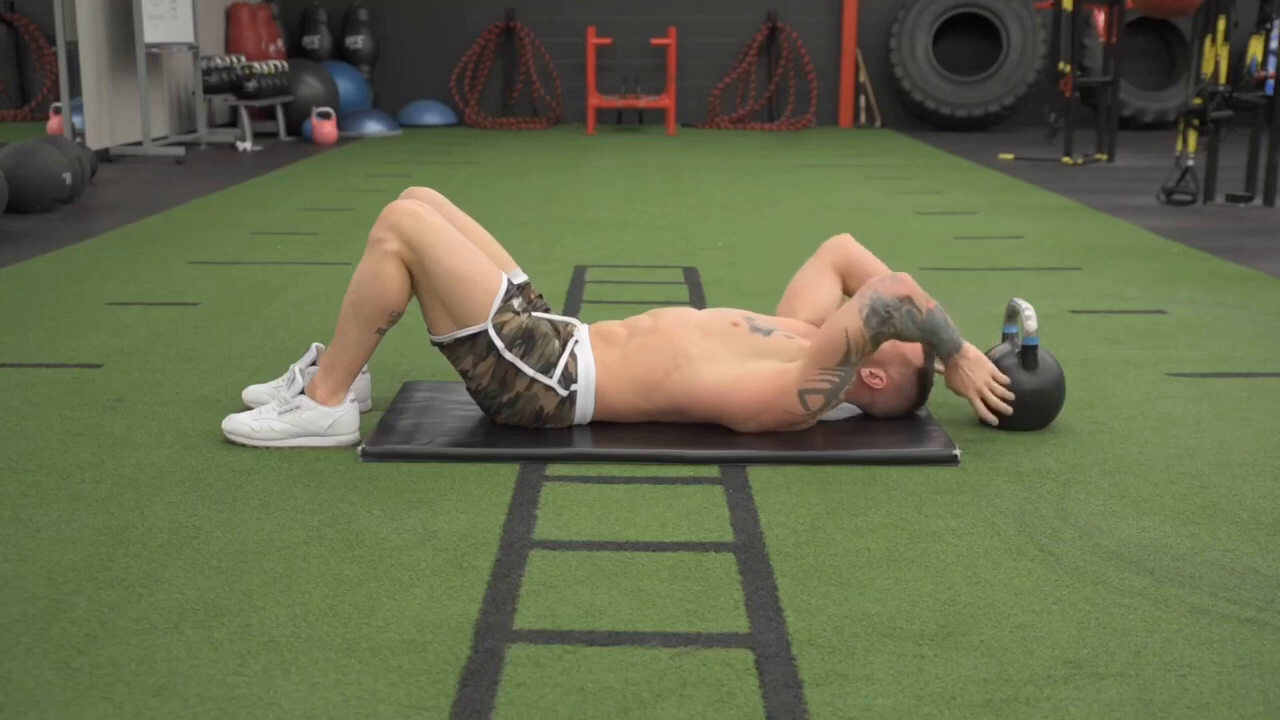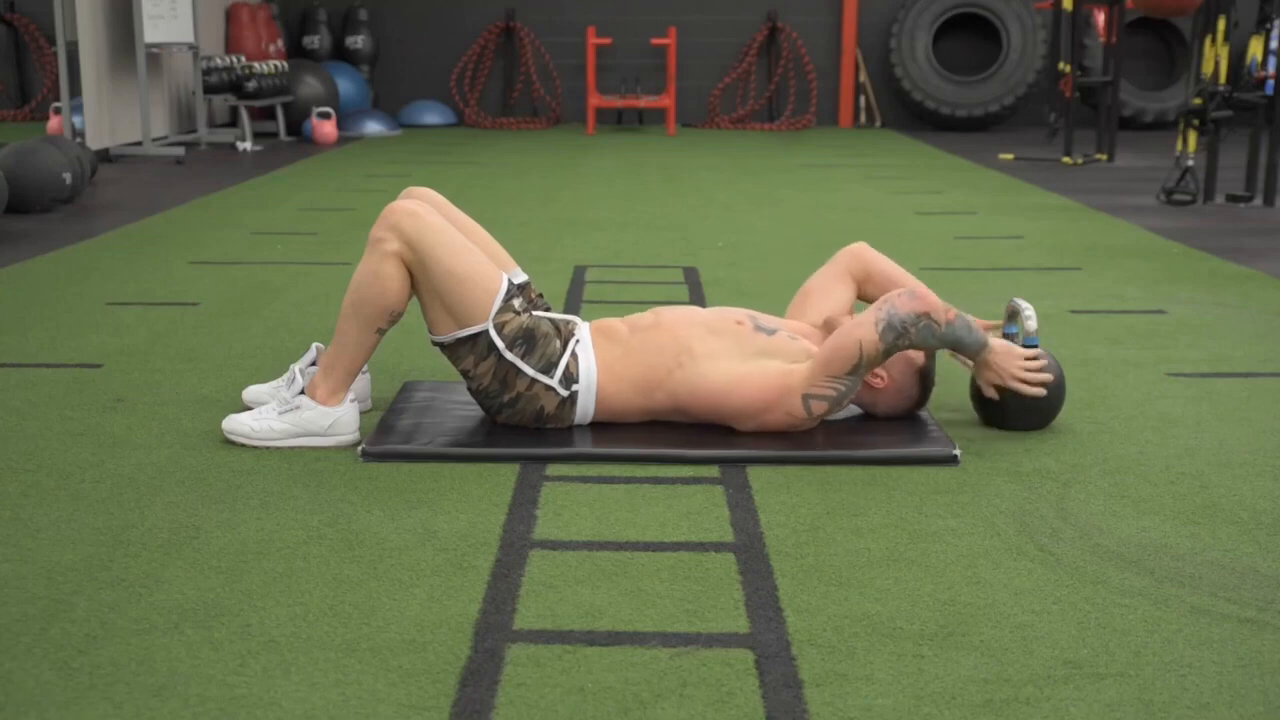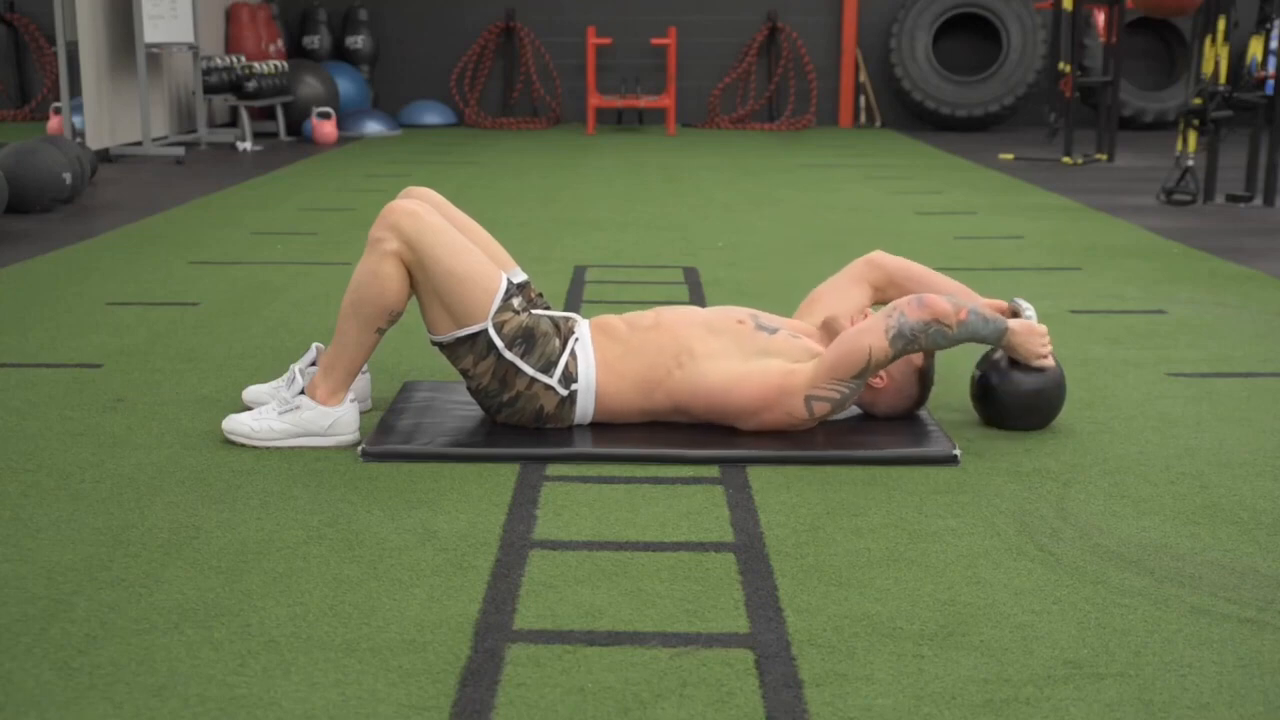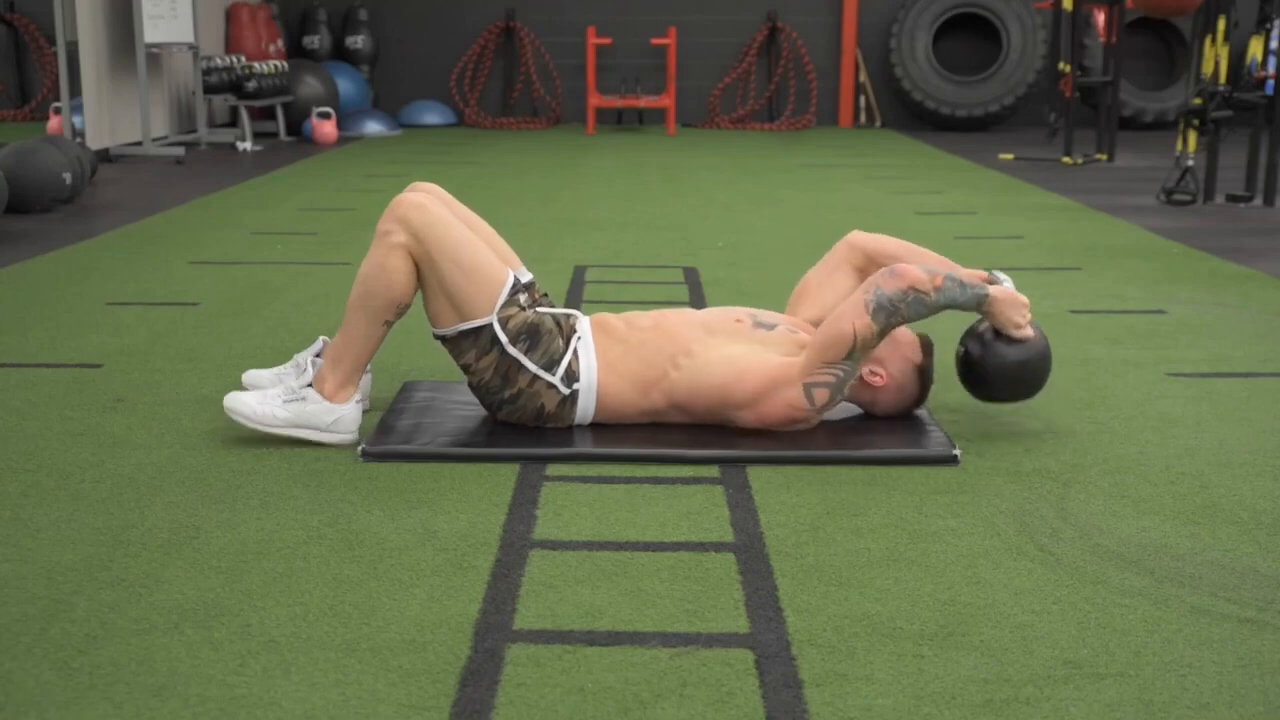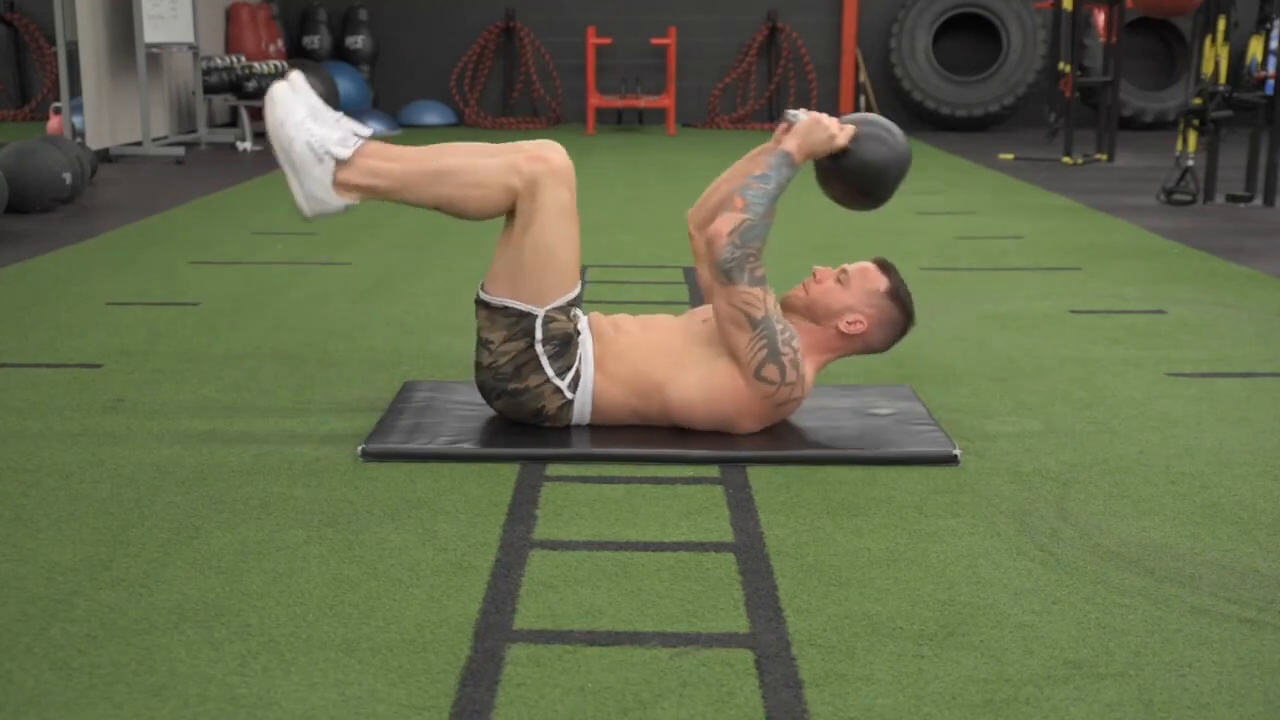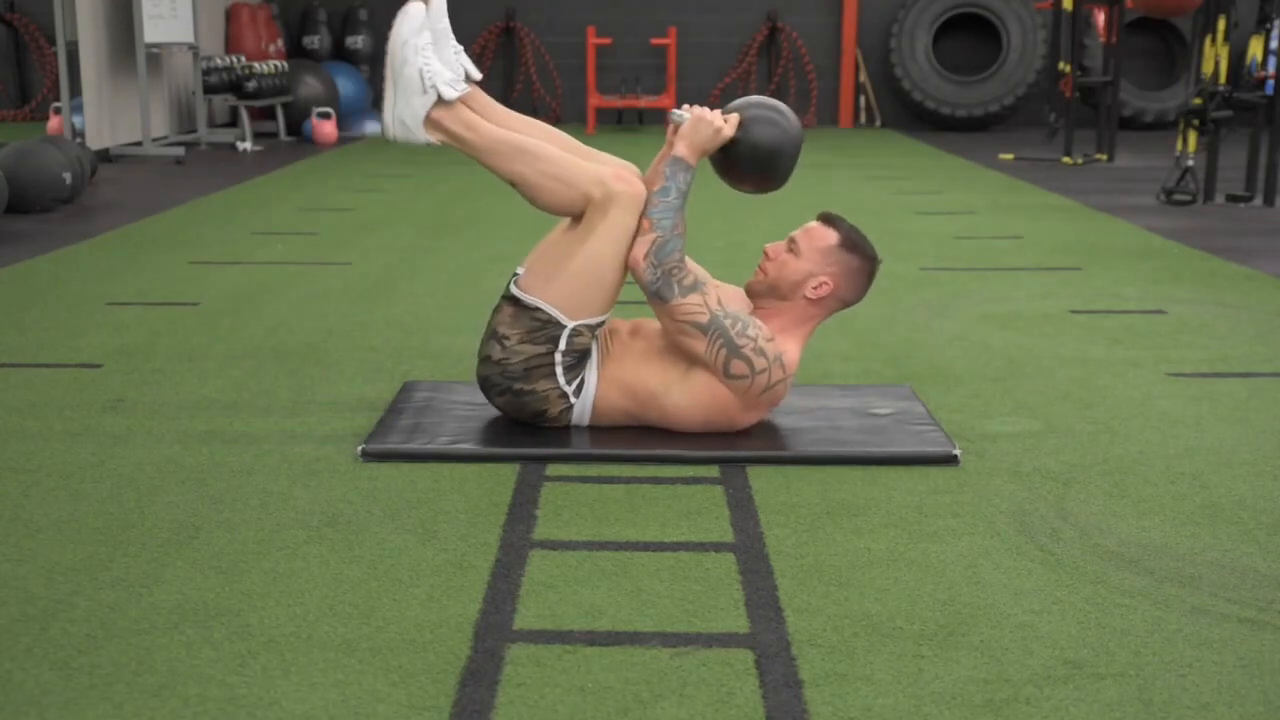
dt=0.5s
person 1, frame 1
left shoulder: (810, 392)
right shoulder: (804, 335)
left elbow: (897, 292)
right elbow: (840, 248)
left wrist: (953, 353)
right wrist: (948, 334)
left hip: (543, 384)
right hip: (555, 343)
left knee: (400, 227)
right knee: (415, 203)
left ankle: (323, 404)
right ankle: (334, 375)
person 1, frame 2
left shoulder: (811, 397)
right shoulder: (810, 335)
left elbow: (913, 307)
right elbow: (858, 256)
left wrist: (982, 350)
right wrist: (970, 327)
left hip: (543, 383)
right hip: (561, 340)
left knee: (401, 225)
right knee: (416, 202)
left ankle: (324, 404)
right ankle: (334, 373)
person 1, frame 3
left shoulder: (812, 395)
right shoulder: (811, 341)
left elbow: (926, 310)
right elbow: (878, 267)
left wrist: (1002, 332)
right wrist: (995, 309)
left hip: (541, 380)
right hip: (556, 340)
left knee: (399, 226)
right knee: (414, 204)
left ankle: (324, 404)
right ankle: (336, 374)
person 1, frame 4
left shoulder: (806, 392)
right shoulder: (804, 339)
left elbow: (902, 280)
right elbow: (859, 247)
left wrist: (985, 297)
right wrist: (980, 282)
left hip: (545, 377)
right hip: (560, 337)
left knee: (408, 220)
right knee: (422, 199)
left ankle: (329, 396)
right ankle: (339, 364)
person 1, frame 5
left shoulder: (782, 374)
right shoulder: (767, 342)
left elbow: (723, 248)
right elbow: (710, 224)
left wrist: (793, 155)
right wrist: (789, 146)
left hip: (539, 381)
right hip: (549, 358)
left knee: (547, 164)
right knee: (539, 168)
left ankle: (338, 172)
right ankle: (348, 156)
person 1, frame 6
left shoulder: (761, 364)
right shoulder: (746, 316)
left elbow: (648, 261)
right elbow: (644, 233)
left wrist: (685, 154)
right wrist: (677, 147)
left hip: (535, 374)
right hip: (546, 365)
left knee: (616, 191)
right knee: (620, 189)
left ankle: (435, 113)
right ankle: (452, 96)
